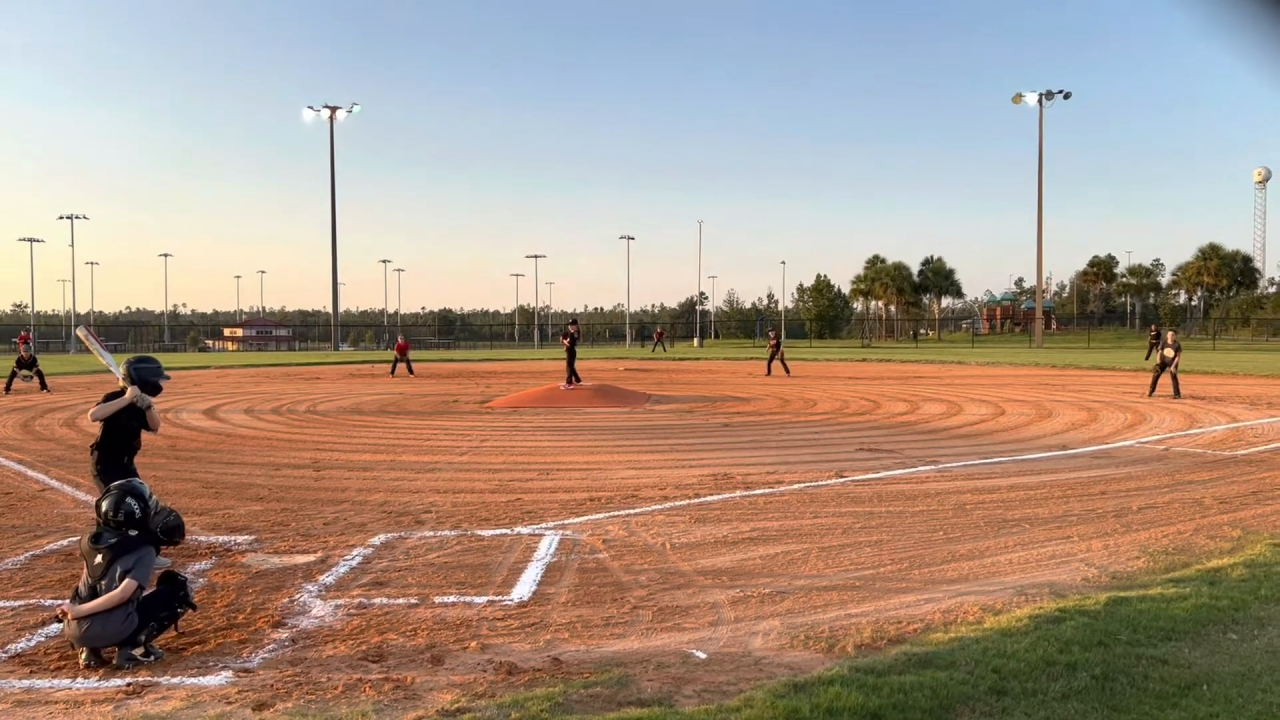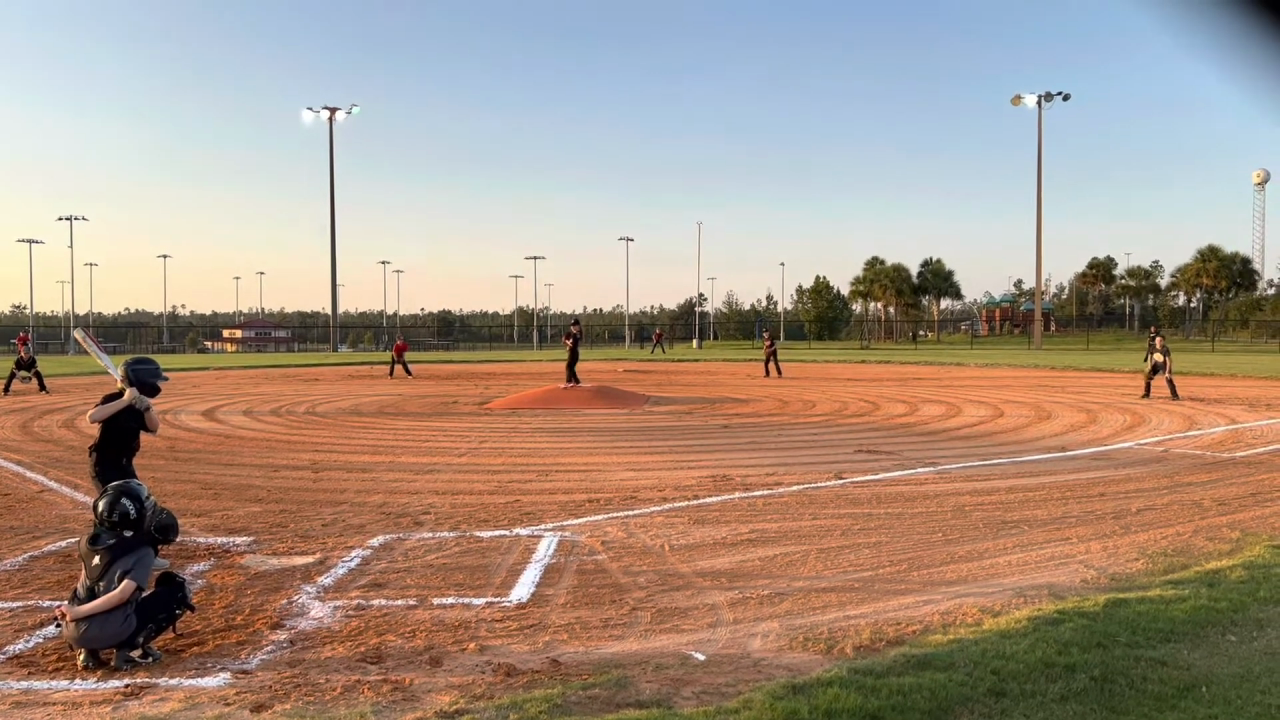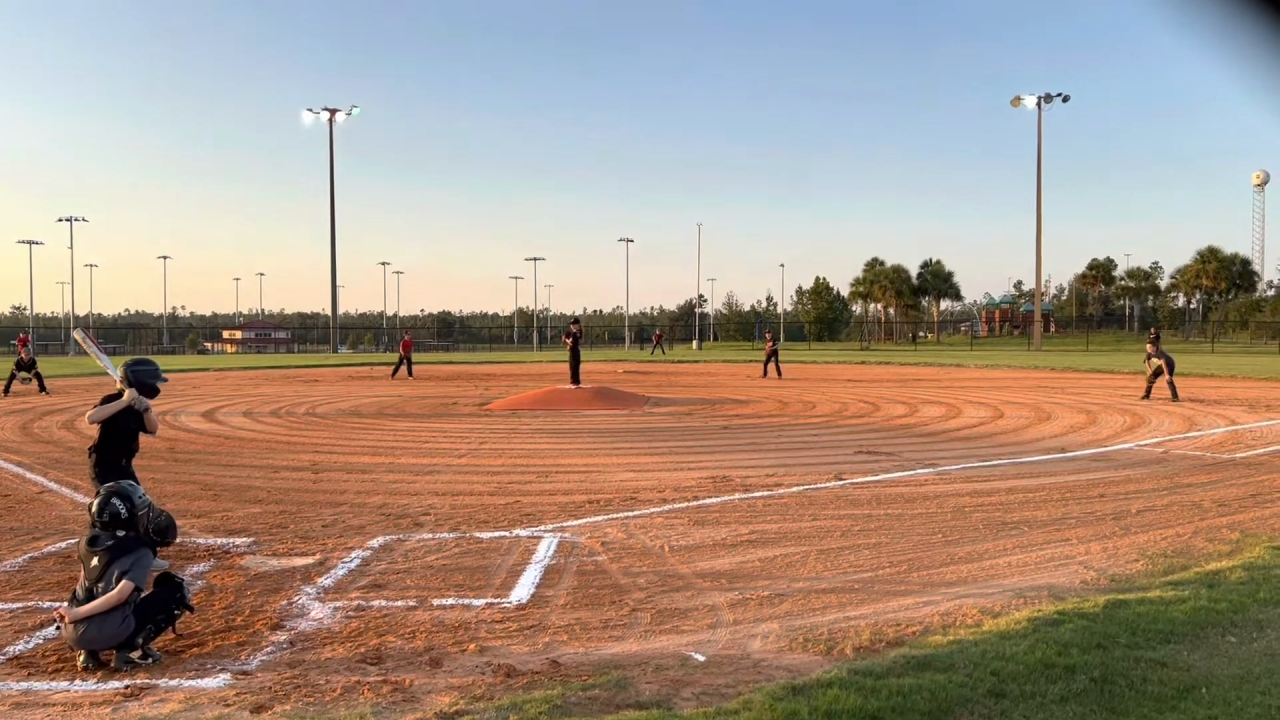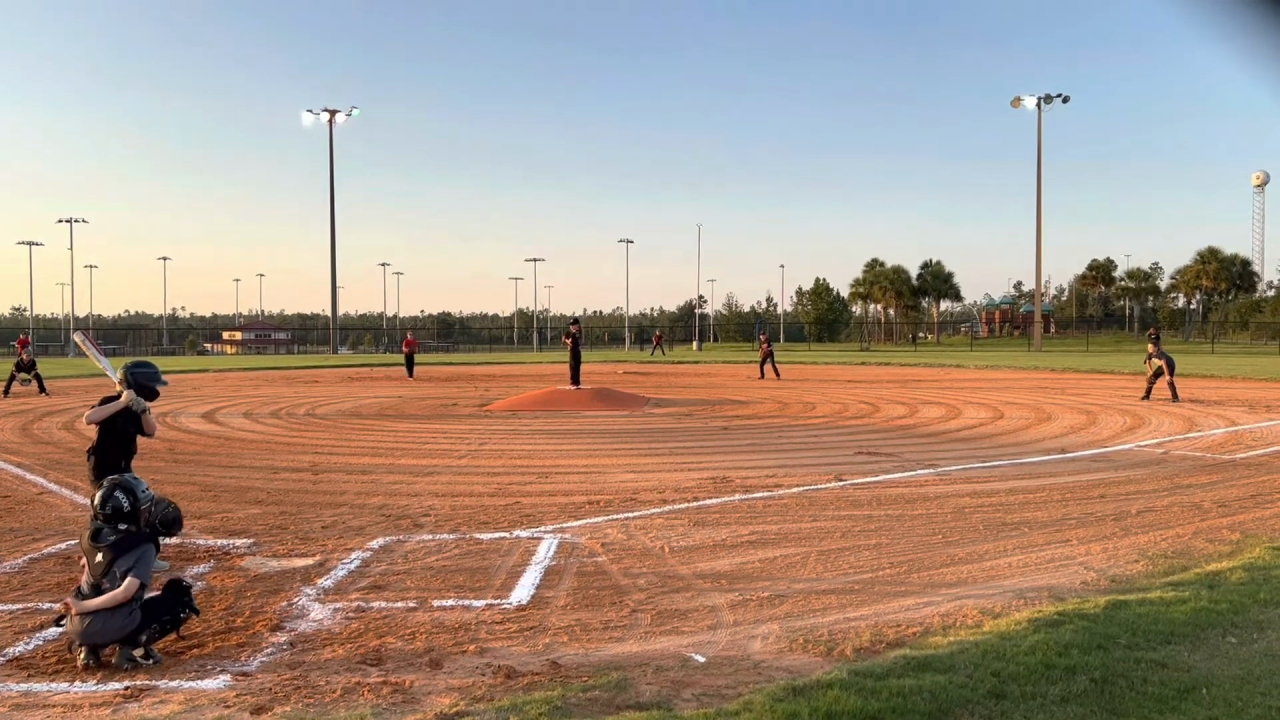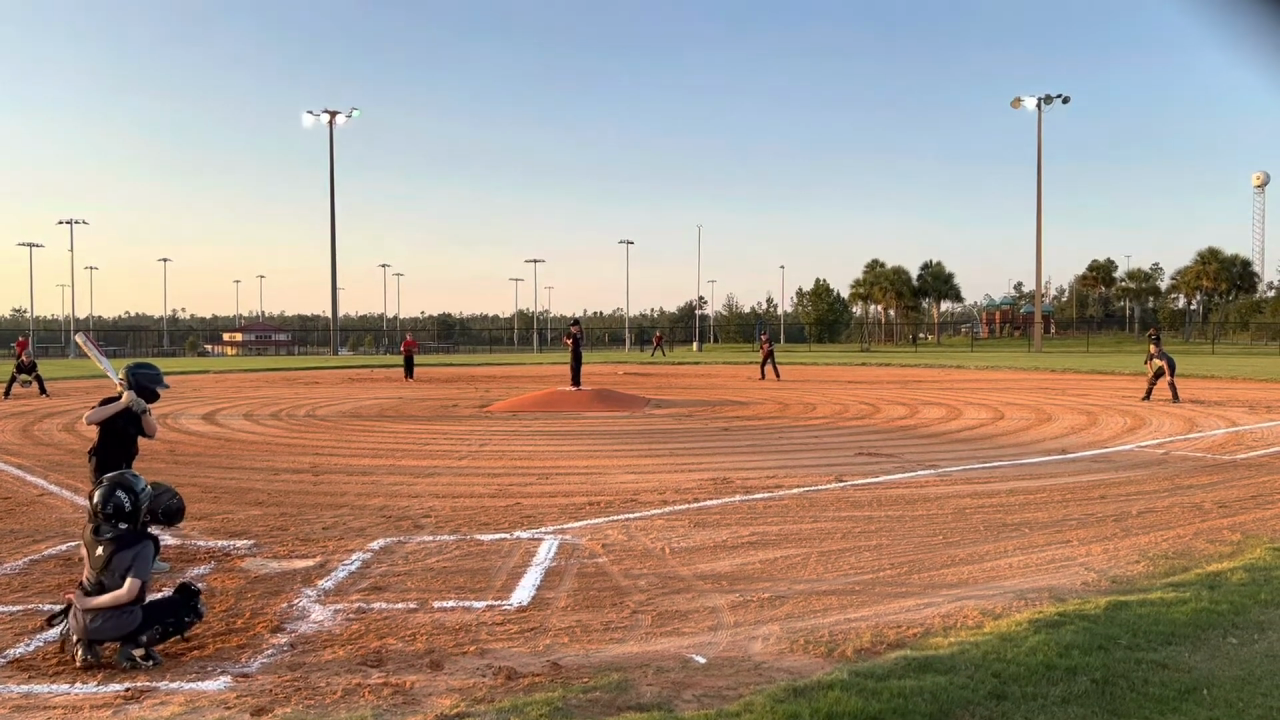
dt=0.4s
person 1, frame 1
left shoulder: (141, 402)
right shoulder: (115, 398)
left elbow: (154, 427)
right elbow: (93, 415)
left wrist: (148, 407)
right wrist: (127, 399)
left hip: (126, 463)
right hip: (105, 463)
person 1, frame 2
left shoulder: (139, 403)
right shoulder: (114, 399)
left elbow: (153, 428)
right elbow: (92, 417)
left wrist: (146, 407)
right wrist: (125, 400)
left hip: (124, 464)
right hip: (104, 464)
person 1, frame 3
left shoulder: (139, 404)
right shoulder: (111, 401)
left elbow: (152, 429)
right elbow: (91, 418)
left wrist: (145, 409)
right wrist: (124, 402)
left hip: (123, 465)
right hip: (104, 466)
person 1, frame 4
left shoulder: (139, 405)
right shoulder: (110, 404)
left elbow: (150, 431)
right elbow: (88, 418)
left wrist: (143, 410)
right wrist: (122, 403)
left hip: (123, 467)
right hip: (103, 469)
person 1, frame 5
left shoulder: (139, 407)
right shoulder: (113, 403)
left elbow: (151, 433)
right elbow: (88, 419)
left wrist: (144, 412)
right wrist: (123, 403)
left hip: (124, 468)
right hip: (104, 467)
person 2, frame 1
left shoulder: (91, 541)
right shoulder: (144, 551)
right elbow: (122, 595)
right wrist: (78, 611)
left hip: (75, 631)
right hip: (111, 632)
right knee: (179, 590)
left ankle: (90, 649)
right ankle: (134, 648)
person 2, frame 2
left shoulder: (90, 542)
right shoulder: (142, 552)
right elbow: (120, 596)
right wrist: (76, 613)
left hip: (72, 632)
right hip: (109, 634)
right knee: (177, 591)
left ankle: (88, 650)
right ankle: (132, 650)
person 2, frame 3
left shoulder: (89, 542)
right shoulder: (141, 553)
right elbow: (118, 596)
right wrist: (75, 614)
left hip: (72, 633)
right hip: (109, 635)
right knee: (176, 592)
left ankle: (88, 652)
right ankle: (132, 651)
person 2, frame 4
left shoulder: (90, 535)
right shoulder: (143, 547)
right elbow: (125, 593)
right wrist: (83, 606)
left hip: (77, 627)
right hip: (113, 628)
right knee: (181, 596)
left ankle: (87, 648)
right ankle: (133, 649)
person 2, frame 5
left shoulder: (91, 530)
right shoulder: (142, 545)
right elbow: (128, 593)
right wrist: (87, 603)
left hip: (80, 623)
right hip: (117, 626)
right knee: (190, 602)
left ankle: (85, 645)
right ankle: (136, 648)
